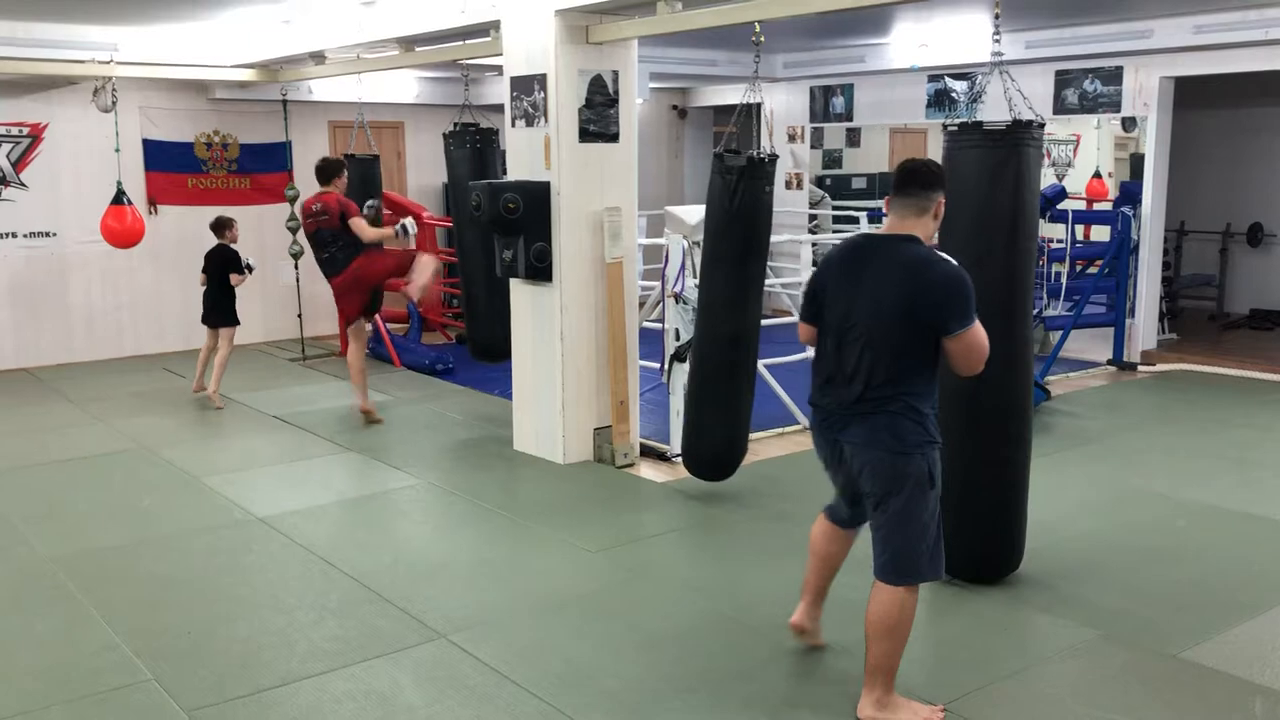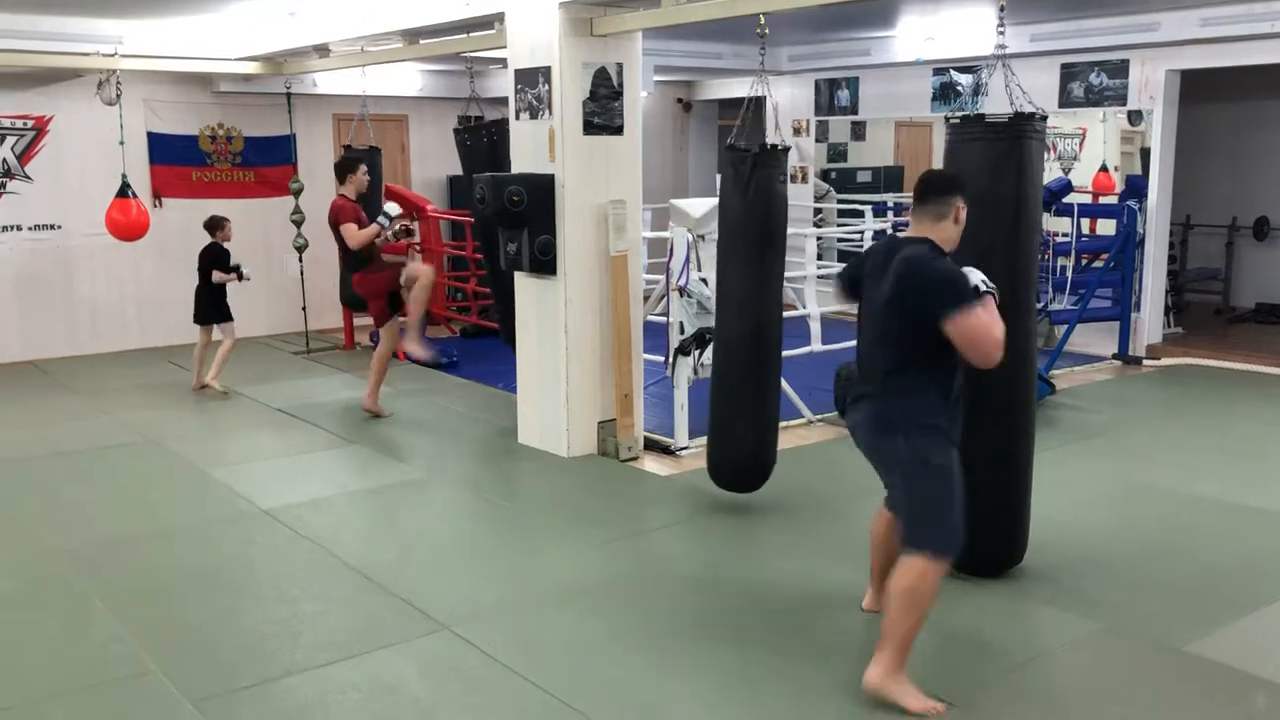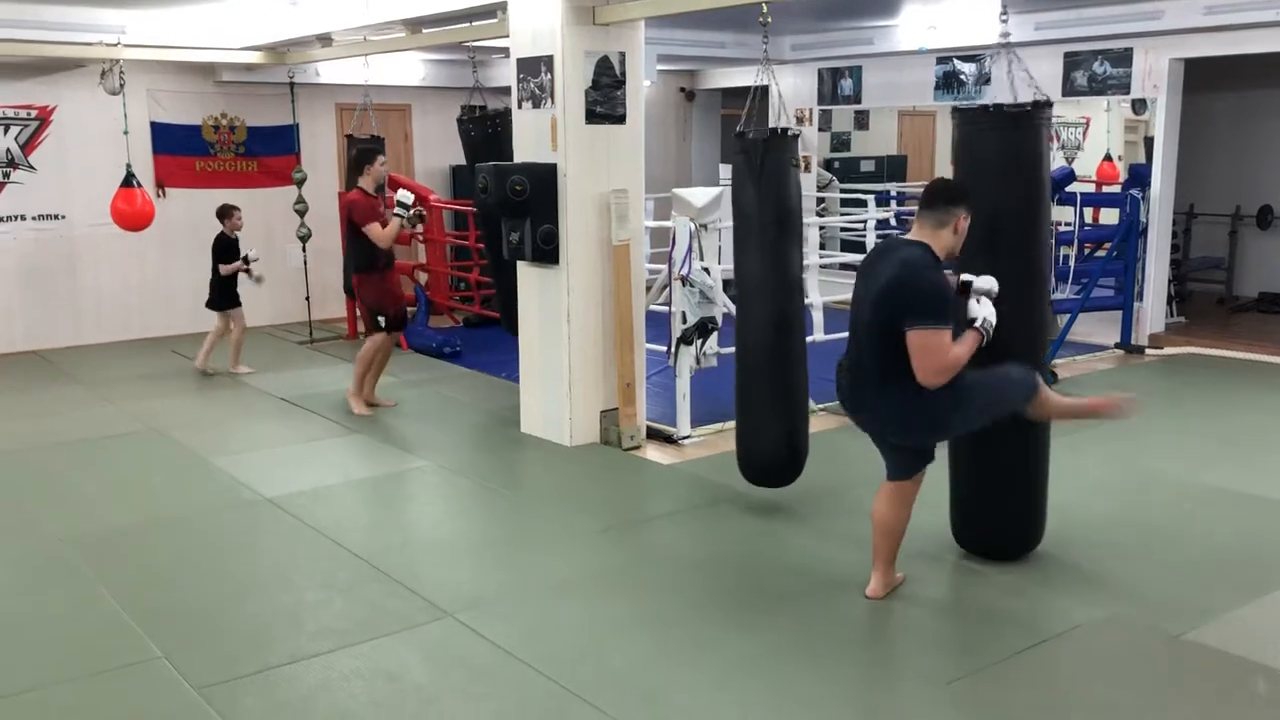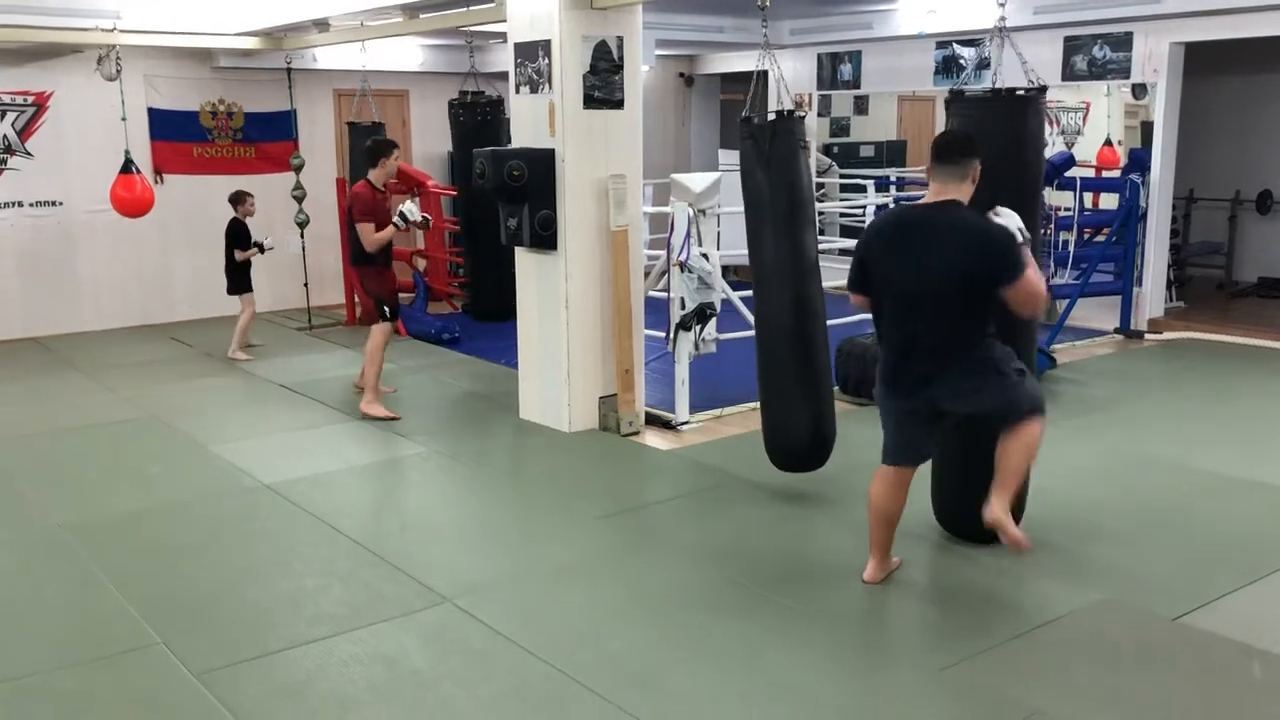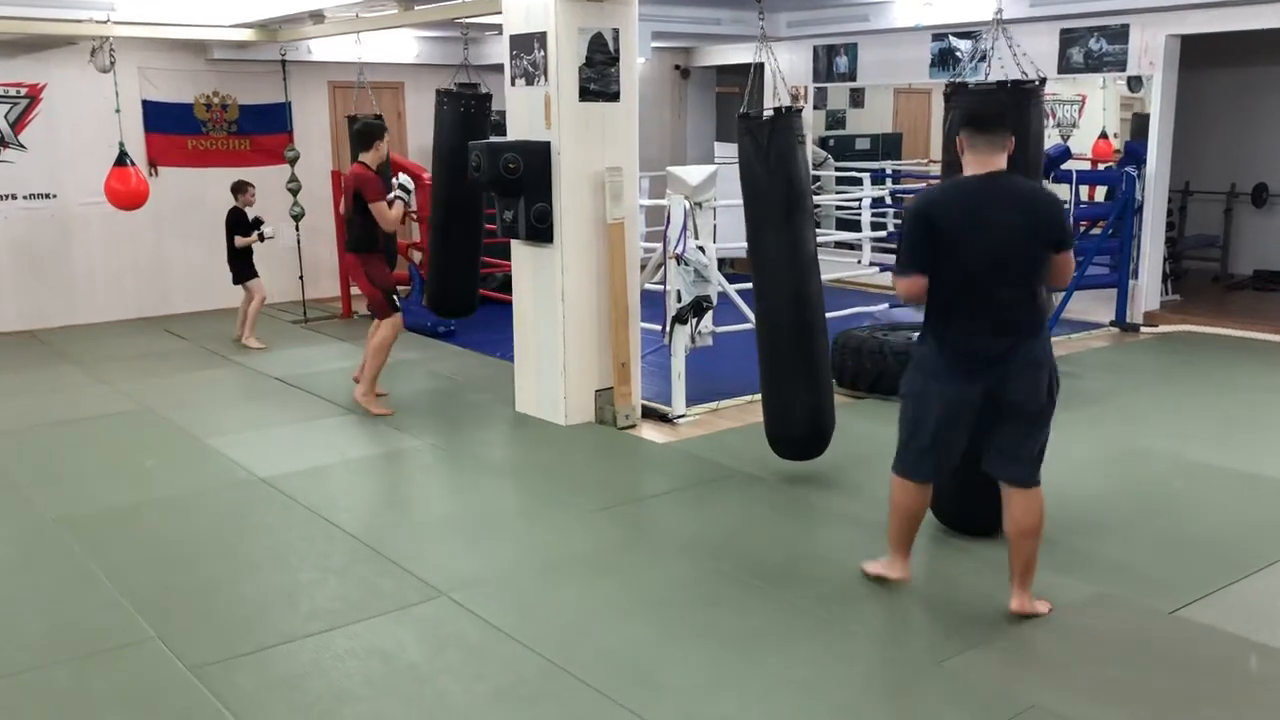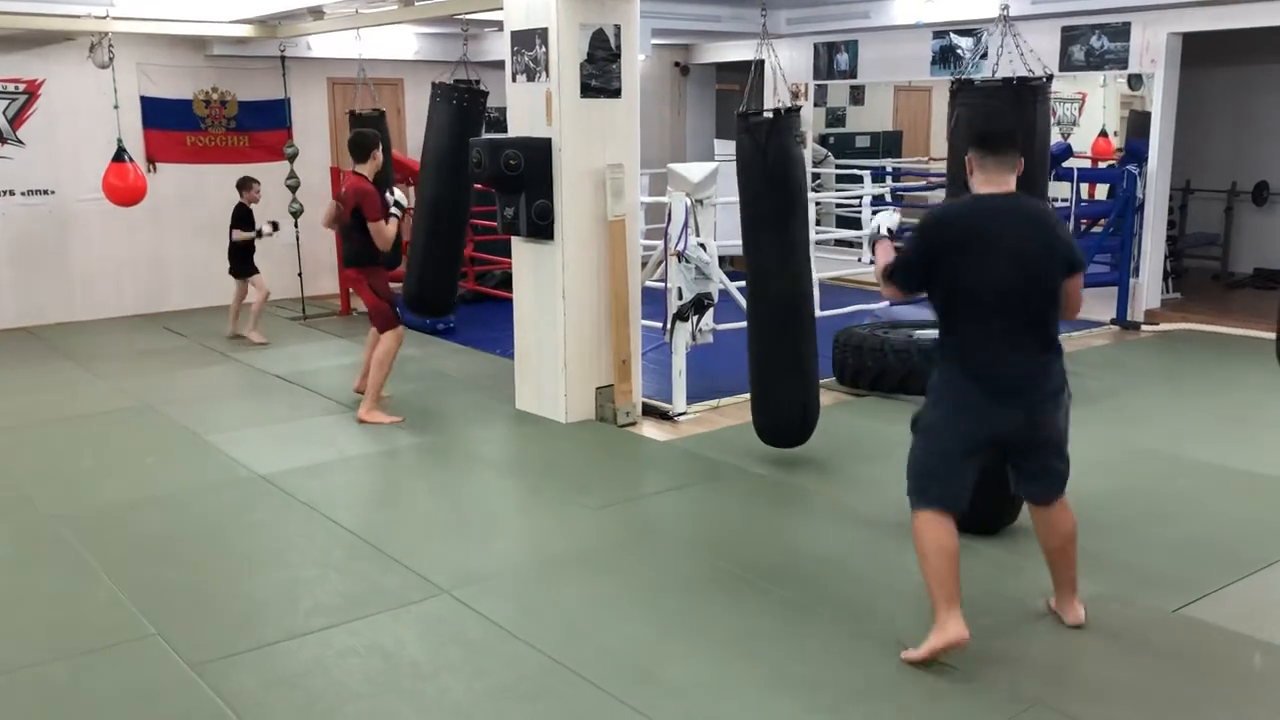
dt=0.3s
person 1, frame 1
left shoulder: (837, 259)
right shoulder: (942, 276)
left elbow: (807, 335)
right elbow: (971, 361)
left hip: (831, 424)
right hip: (896, 437)
left knee: (845, 511)
right knee: (900, 571)
left ankle: (808, 610)
person 1, frame 2
left shoulder: (878, 254)
right shoulder: (946, 280)
left elbow: (848, 290)
right elbow: (989, 348)
right wrist: (984, 298)
left hip: (871, 413)
right hip: (910, 422)
left knee: (906, 500)
right knee: (933, 546)
left ankle: (877, 593)
right ankle: (887, 671)
person 1, frame 3
left shoulder: (882, 254)
right shoulder: (928, 285)
right elbow: (935, 374)
left wrist: (963, 284)
right wrist: (978, 329)
left hip: (865, 401)
right hip: (911, 403)
left knee: (903, 476)
right knee: (1020, 383)
left ankle: (881, 576)
right ankle: (1092, 407)
person 1, frame 4
left shoulder: (881, 230)
right shoulder: (989, 237)
left elbow: (860, 300)
right elbow: (1035, 306)
right wrist: (1019, 247)
left hip: (902, 375)
right hip: (970, 375)
left knee: (896, 463)
right knee: (1028, 407)
left ankle: (877, 561)
right ankle: (999, 505)
person 1, frame 5
left shoulder: (930, 205)
right shoulder: (1045, 205)
left elbow: (909, 290)
right elbow: (1061, 278)
left hip: (947, 363)
right hip: (1024, 364)
left knee: (915, 469)
right knee: (1021, 482)
left ankle: (896, 560)
right ankle: (1022, 594)
person 1, frame 6
left shoulder: (943, 224)
right shoulder: (1053, 225)
left elbow: (893, 288)
right elbow: (1070, 309)
left wrist: (884, 243)
left hip: (965, 390)
right hip: (1042, 386)
left knee: (931, 503)
right knee: (1048, 496)
left ankle: (948, 623)
right ankle: (1068, 600)
person 2, frame 1
left shoulder: (307, 207)
right shoulder: (341, 202)
right elbow: (367, 236)
left wrist: (361, 215)
right wrist: (400, 230)
left hip: (338, 279)
right hip: (361, 265)
left knee: (356, 339)
right knee: (427, 260)
left ankle: (364, 402)
right ankle: (417, 288)
person 2, frame 2
left shoulder: (351, 205)
right shoulder: (341, 206)
right elbow: (354, 242)
left wrist: (392, 234)
right wrist: (383, 219)
left hip: (373, 274)
right hip: (367, 275)
left knee: (389, 336)
right knee: (424, 272)
left ankle: (372, 399)
right ankle: (413, 338)
person 2, frame 3
left shoulder: (374, 198)
right shoulder: (355, 202)
right elbow: (384, 240)
left wrist: (407, 220)
right wrist: (400, 210)
left hip: (386, 273)
right hip: (368, 277)
left knee: (392, 335)
right knee: (379, 338)
left ankle: (368, 392)
right ankle: (355, 391)
person 2, frame 4
left shoulder: (383, 190)
right shoulder: (361, 194)
right elbow: (370, 243)
left wrist: (410, 219)
right wrist: (399, 220)
left hip: (382, 267)
right hip: (366, 269)
left knee: (385, 324)
right knee: (382, 326)
left ankle: (365, 378)
right ankle: (369, 400)
person 2, frame 5
left shoulder: (357, 173)
right shoulder: (366, 178)
left elbow: (345, 210)
right elbow: (390, 224)
left wrist: (389, 199)
right wrist: (401, 195)
left hip: (368, 254)
right hip: (364, 258)
left knee: (384, 317)
right knee: (392, 319)
left ankle: (364, 372)
right ankle: (365, 391)
person 2, frame 6
left shoulder: (347, 184)
right shoulder: (367, 192)
left elbow: (329, 221)
right elbow: (385, 243)
right wrist: (396, 212)
left hip: (354, 265)
right hip: (364, 270)
left knee: (382, 323)
right knee: (393, 331)
left ankle: (364, 381)
right ankle: (369, 409)
person 3, frame 1
left shoulder: (210, 254)
right shoulder: (231, 254)
left elbow: (203, 281)
right elbow: (235, 281)
right wrist: (248, 270)
left hip: (210, 301)
right hip: (224, 303)
left knee: (210, 343)
right knee: (225, 346)
left ankle: (198, 382)
right ankle: (213, 389)
person 3, frame 2
left shoulder: (205, 251)
right shoulder: (222, 252)
right elbow: (217, 278)
left wrist: (232, 271)
right wrist: (238, 275)
left hip: (202, 299)
right hip: (215, 301)
left knee: (204, 340)
right knee: (229, 340)
left ankle: (197, 380)
right ankle: (212, 377)
person 3, frame 3
left shoulder: (233, 238)
right shoulder: (223, 242)
right elbow: (224, 270)
left wrist: (249, 271)
right wrist: (246, 260)
left hip: (222, 288)
right hip: (224, 288)
left knee: (223, 326)
right knee: (239, 325)
left ankle: (201, 360)
right ankle: (235, 365)
person 3, frame 4
left shoulder: (239, 224)
right shoulder: (236, 227)
right elbow: (238, 256)
left wrist: (255, 245)
right wrist: (260, 248)
left hip: (240, 272)
right hip: (237, 273)
left knee: (248, 306)
right knee: (249, 309)
left ankle: (242, 339)
right ankle: (234, 350)
person 3, frame 5
left shoulder: (237, 213)
right shoulder: (237, 215)
right elbow: (238, 242)
left wrist: (253, 227)
right wrist: (260, 236)
left hip: (242, 261)
right hip: (240, 262)
left knee: (250, 295)
right knee: (260, 295)
left ankle: (240, 333)
right ankle: (248, 336)
person 3, frame 6
left shoulder: (248, 210)
right shoulder: (240, 211)
right elbow: (235, 236)
left wrist: (267, 228)
right wrist: (258, 233)
left hip: (245, 259)
right hip: (240, 258)
left knee: (241, 293)
right knee: (263, 291)
left ankle: (232, 328)
right ankle: (251, 330)
